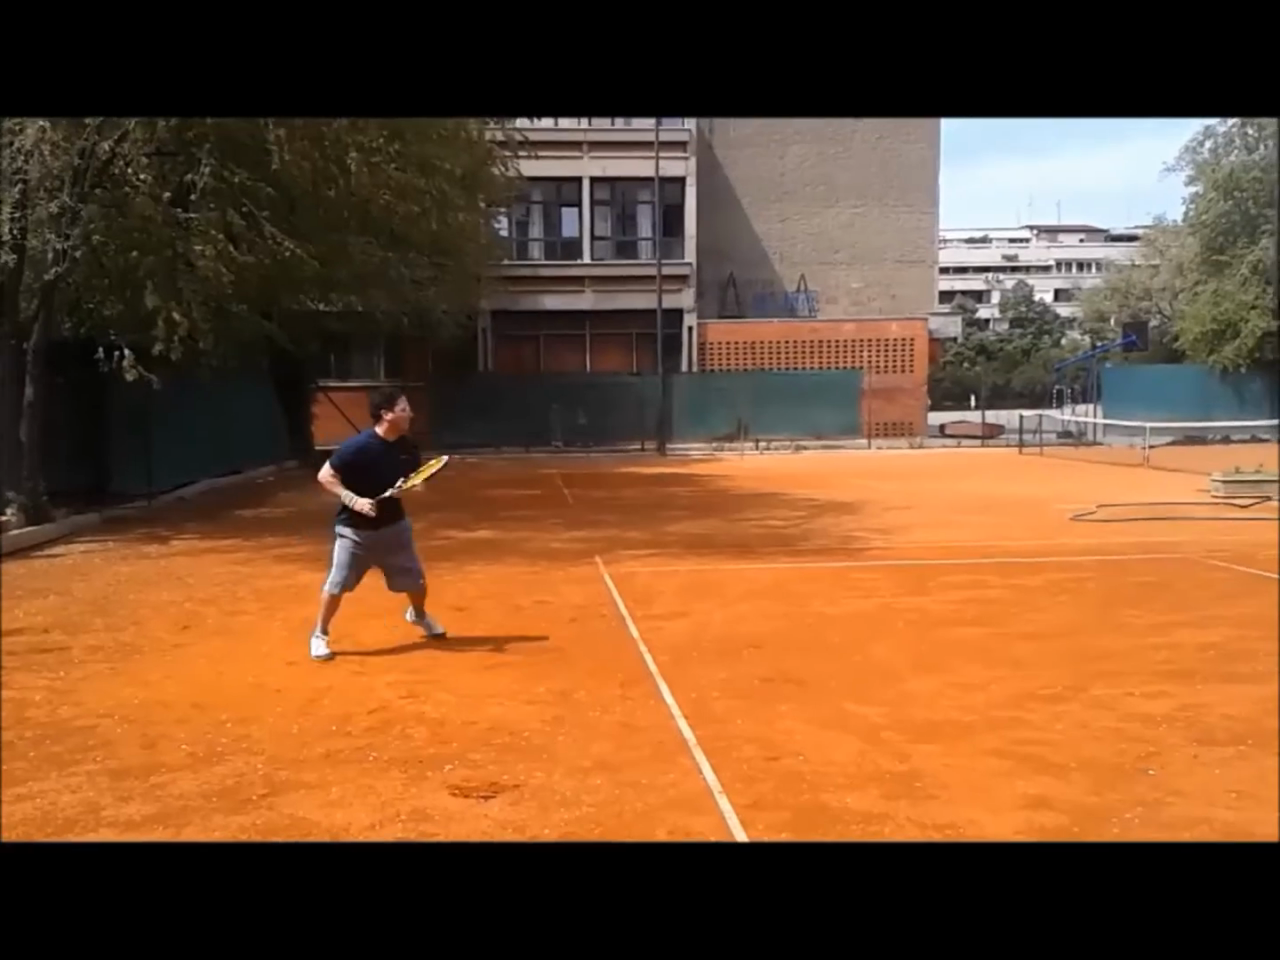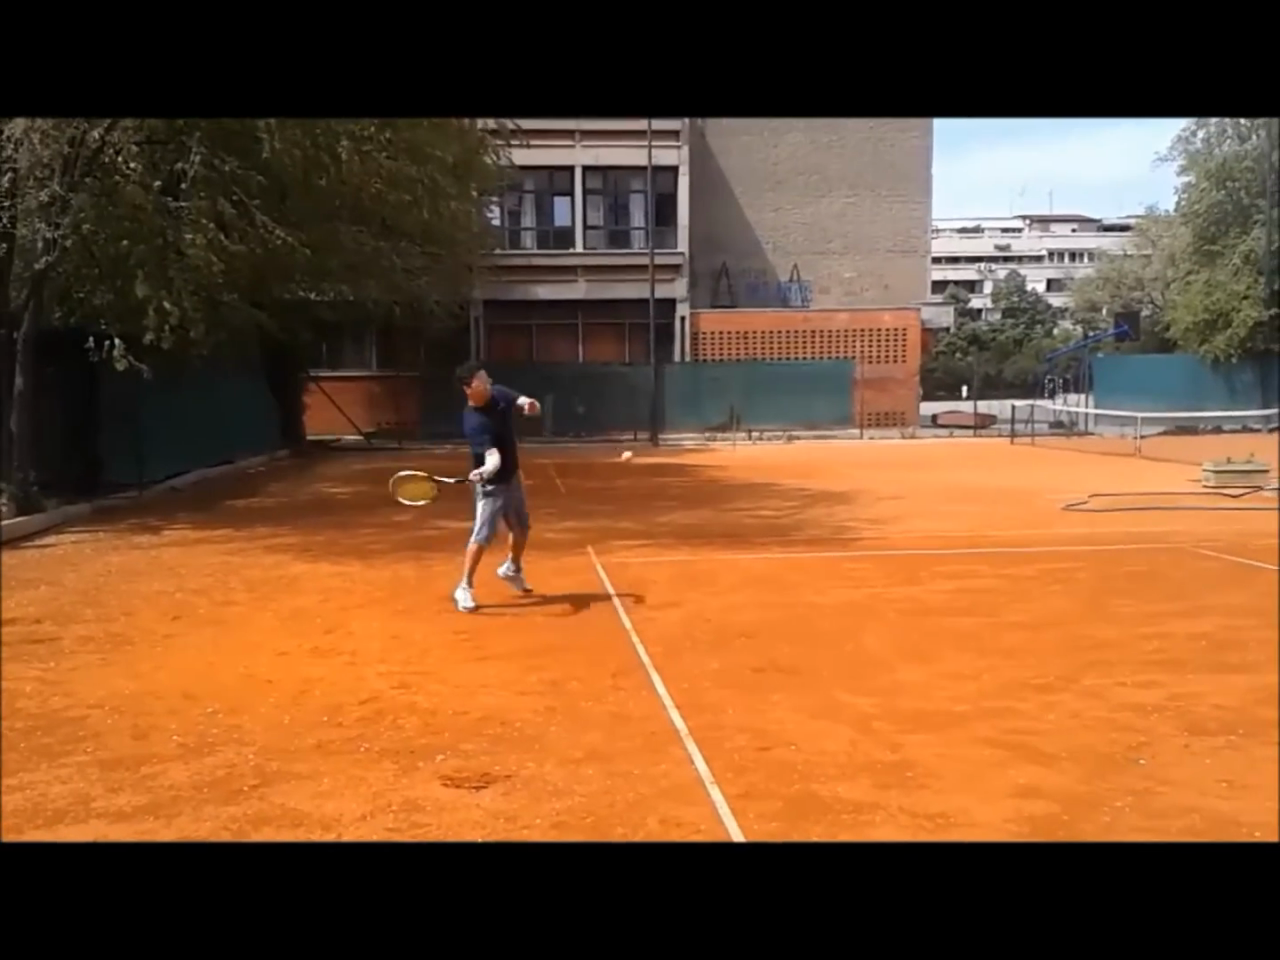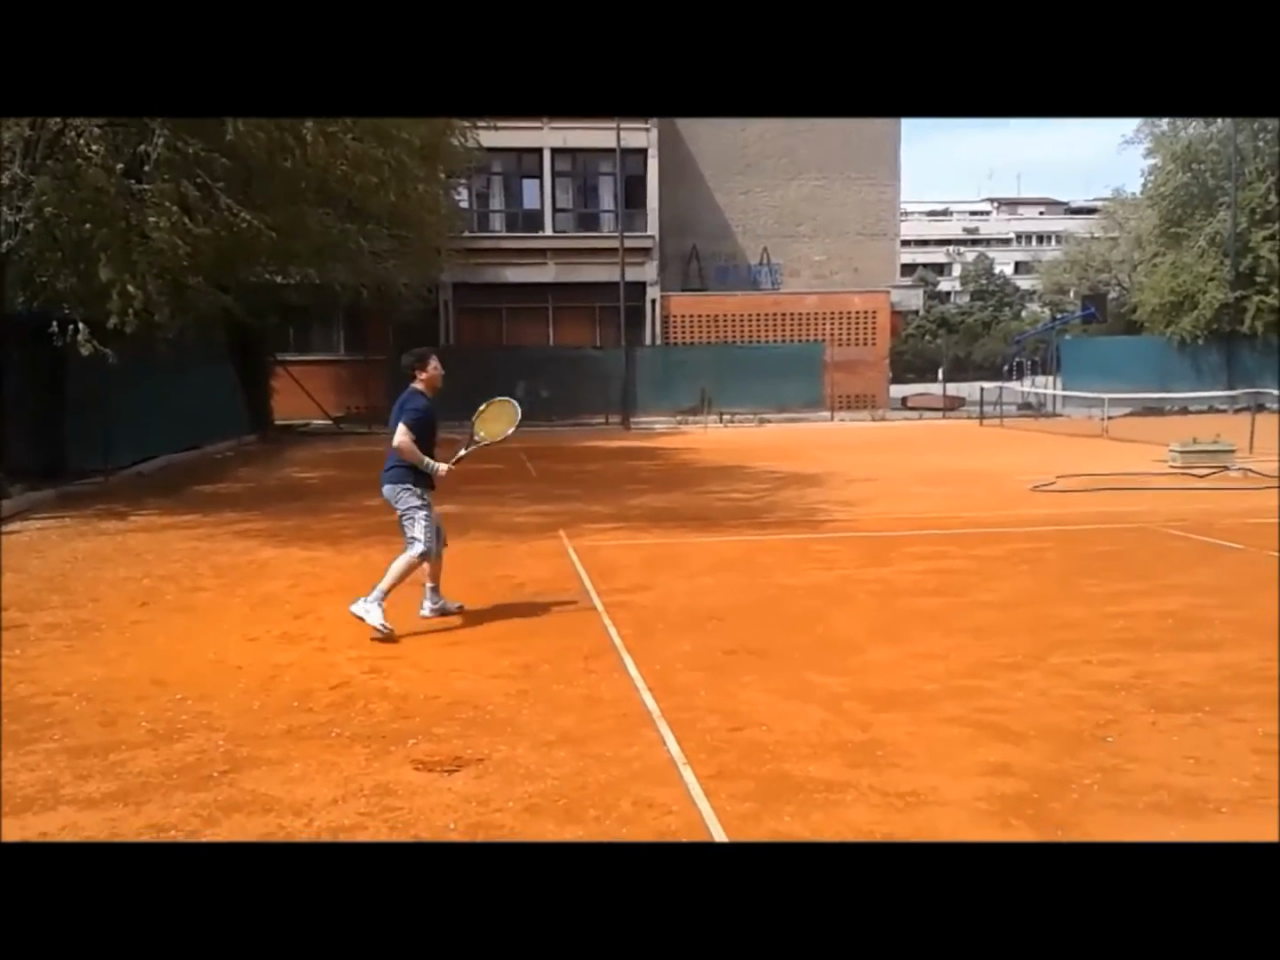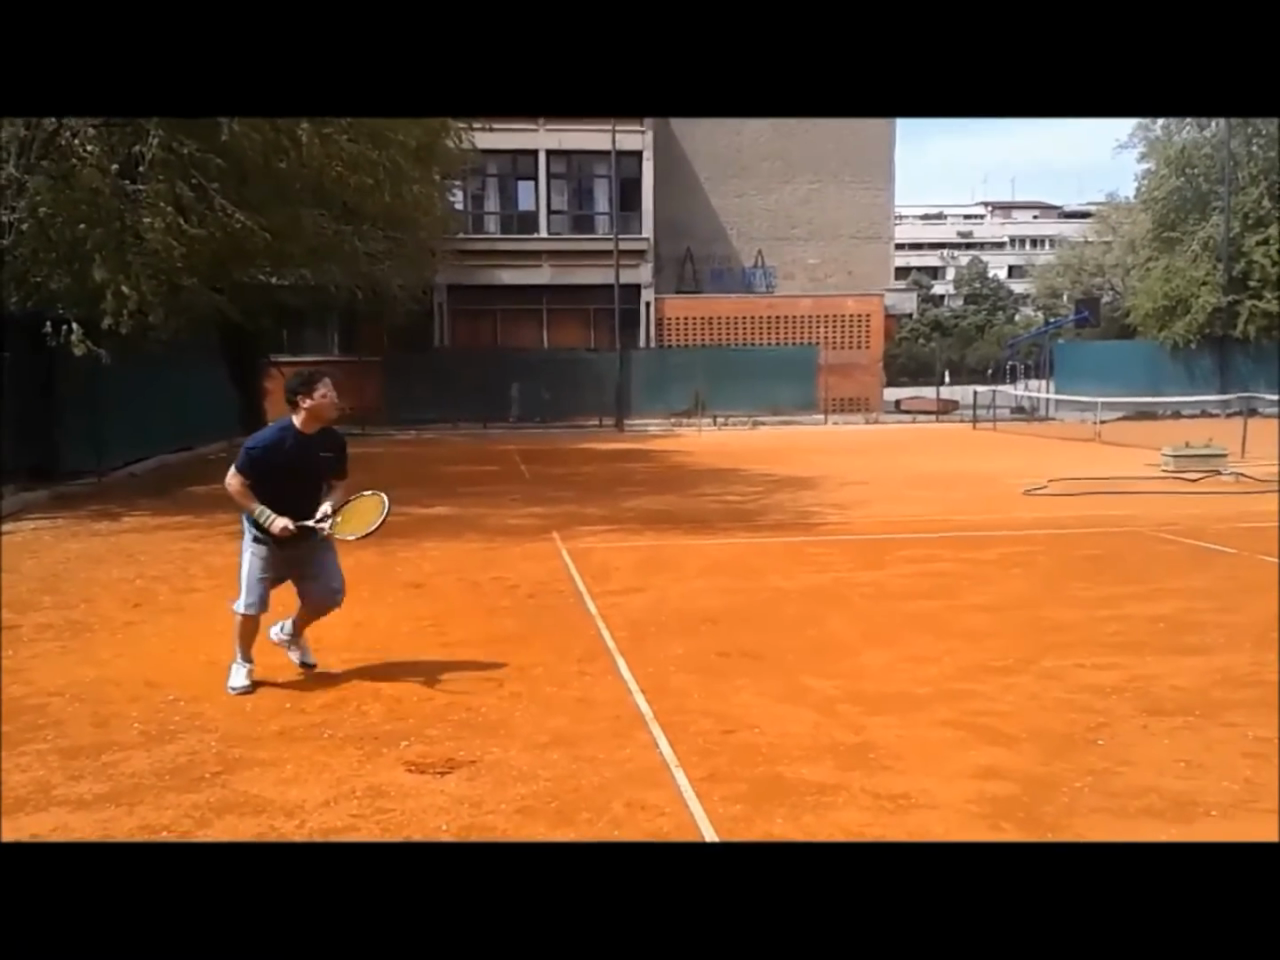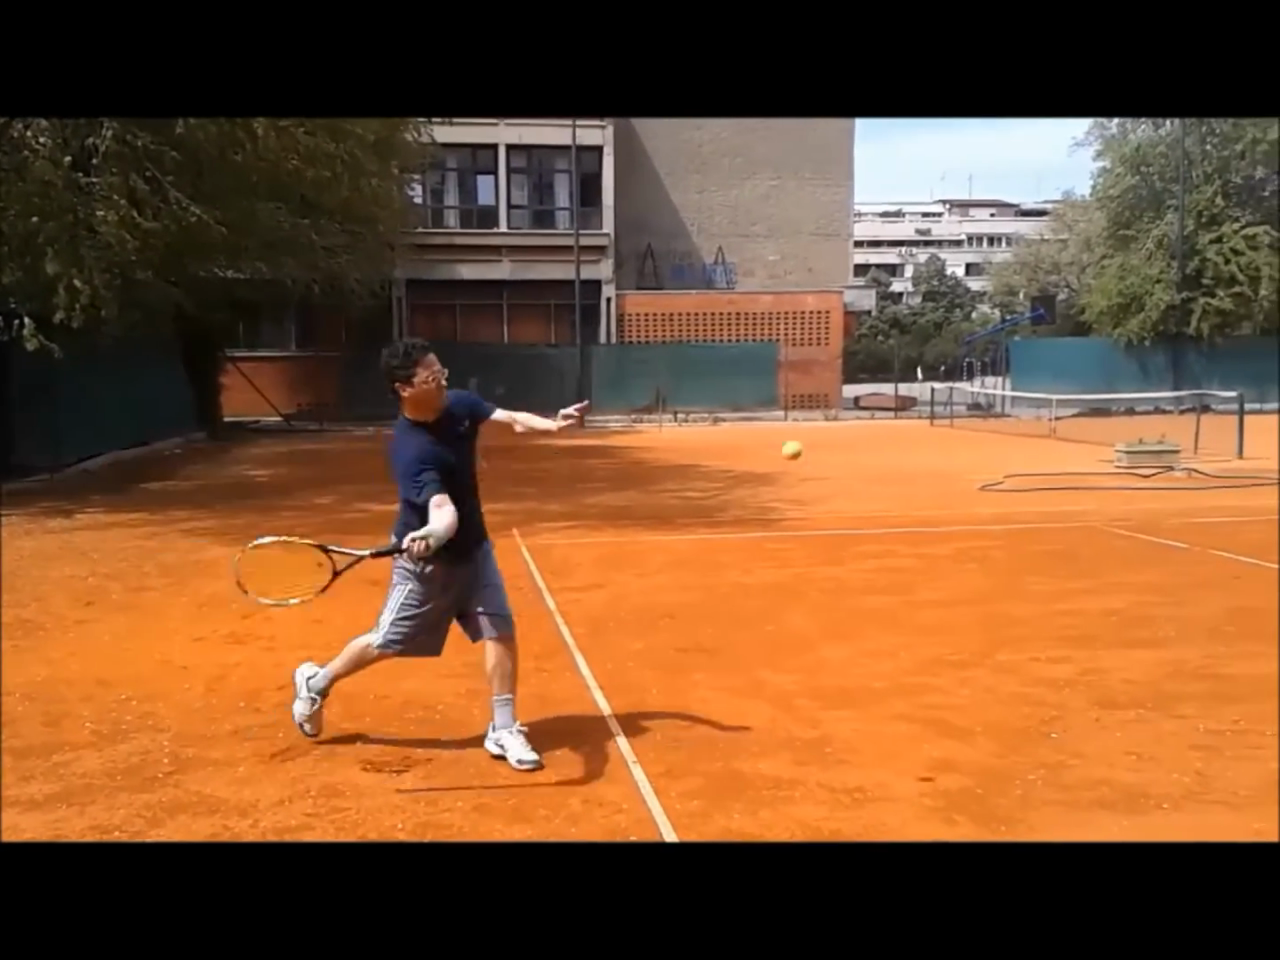
dt=1s
person 1, frame 1
left shoulder: (407, 447)
right shoulder: (357, 447)
right elbow: (325, 477)
right wrist: (353, 501)
left hip: (393, 525)
right hip: (355, 528)
left knee: (415, 582)
right knee: (337, 585)
left ankle: (419, 615)
right ankle: (320, 634)
person 1, frame 2
left shoulder: (496, 395)
right shoulder: (474, 424)
left elbow: (530, 406)
right elbow: (494, 457)
left wrist: (530, 405)
right wrist: (487, 470)
left hip: (511, 478)
right hip: (492, 484)
left knee: (521, 529)
right knee: (482, 537)
left ankle: (512, 568)
right ankle: (465, 587)
person 1, frame 3
left shoulder: (409, 400)
right shoulder: (419, 404)
right elbow: (400, 443)
right wrist: (433, 466)
left hip: (400, 483)
right hip: (408, 484)
left knee: (435, 541)
right knee: (421, 548)
left ankle: (433, 600)
right ankle: (371, 602)
person 1, frame 4
left shoulder: (334, 441)
right shoulder: (267, 442)
left elbow: (336, 485)
right elbow: (233, 484)
left wrist: (328, 505)
right wrist: (269, 518)
left hip: (309, 532)
right hip: (265, 533)
left knee: (330, 595)
right knee: (250, 606)
left ankle: (290, 632)
right ankle: (242, 664)
person 1, frame 5
left shoulder: (459, 405)
right shoulder: (412, 450)
left elbow: (512, 420)
right elbow: (443, 509)
left wrist: (555, 424)
right wrist: (435, 533)
left hip: (472, 549)
right hip: (428, 562)
left knee: (499, 632)
right knee: (385, 642)
left ankle: (504, 730)
right ankle: (315, 683)
